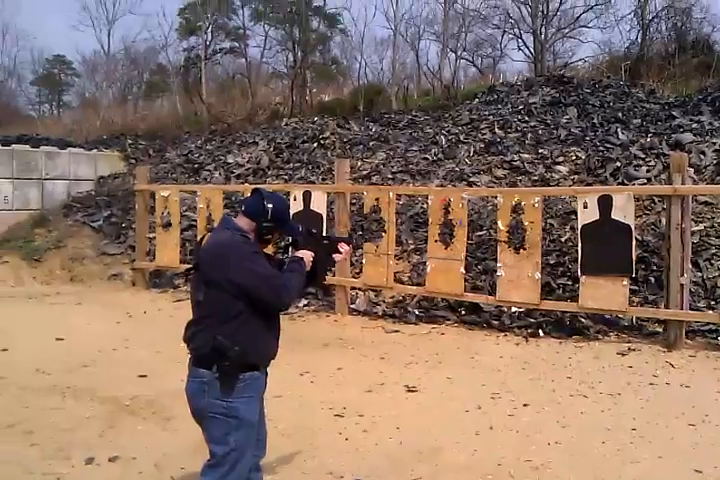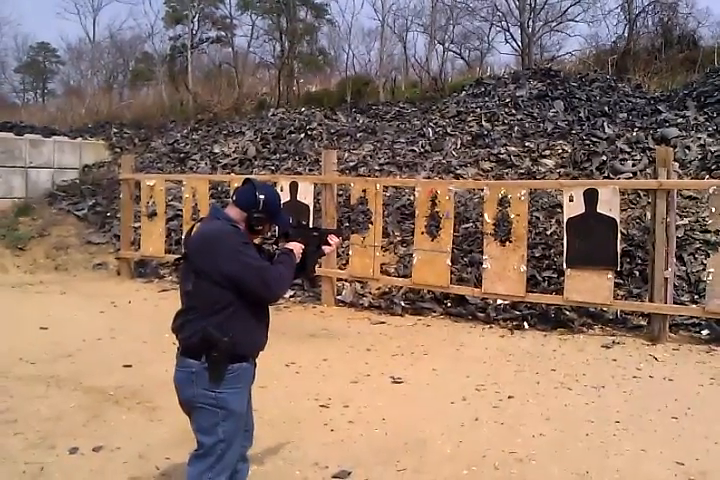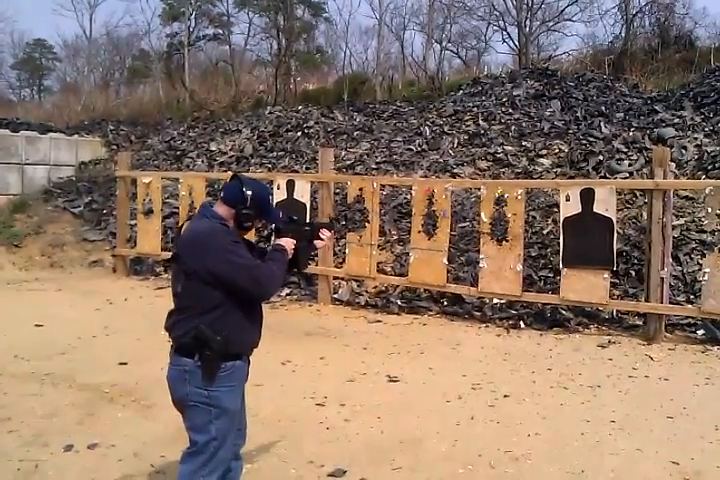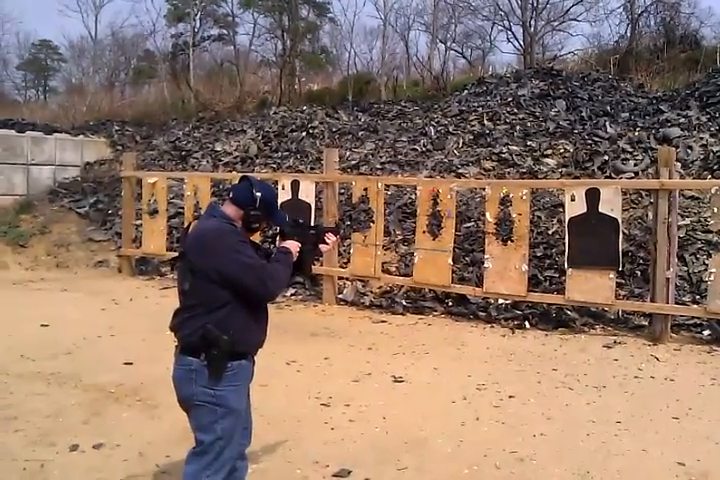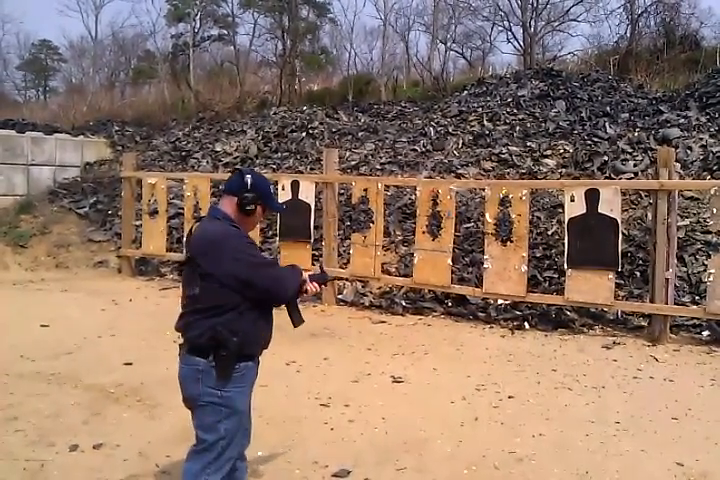
dt=1s
person 1, frame 1
left shoulder: (233, 244)
right shoulder: (232, 250)
left elbow: (272, 280)
right elbow: (280, 294)
right wrist: (299, 263)
left hip: (237, 376)
right hip: (226, 382)
left knee: (248, 456)
person 1, frame 2
left shoulder: (224, 234)
right shoulder: (221, 239)
left elbow: (262, 271)
right elbow: (270, 285)
right wrist: (288, 255)
left hip: (225, 366)
right hip: (214, 372)
left knee: (235, 446)
person 1, frame 3
left shoulder: (217, 233)
right shoulder: (208, 238)
left elbow: (257, 265)
right elbow: (261, 283)
right wrist: (281, 252)
left hip: (220, 364)
right hip: (206, 370)
left knee: (228, 446)
person 1, frame 4
left shoulder: (223, 233)
right shoulder: (217, 237)
left elbow: (260, 268)
right elbow: (266, 284)
right wrist: (286, 254)
left hip: (225, 364)
right hip: (212, 370)
left knee: (233, 445)
person 1, frame 5
left shoulder: (217, 233)
right shoulder: (224, 240)
left elbow: (256, 285)
right elbow: (276, 284)
left wrist: (296, 285)
right wrist: (297, 274)
left hip: (226, 364)
right hip: (217, 370)
left knee: (232, 446)
